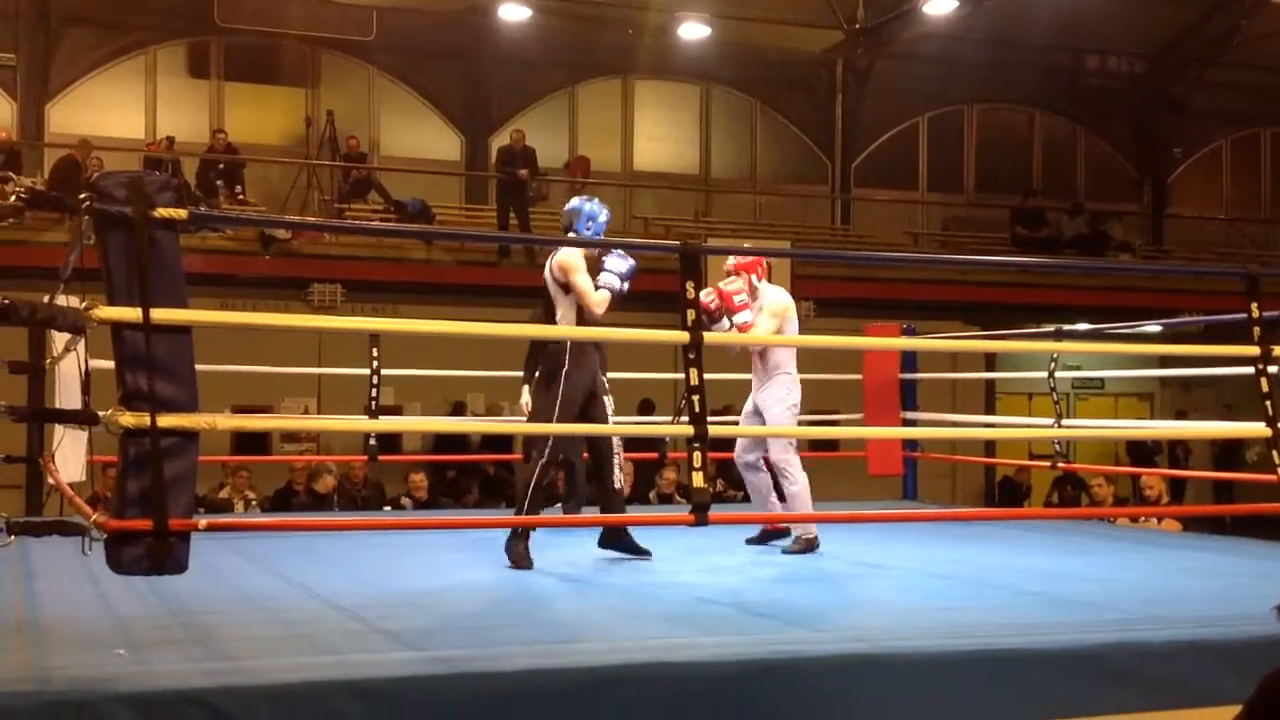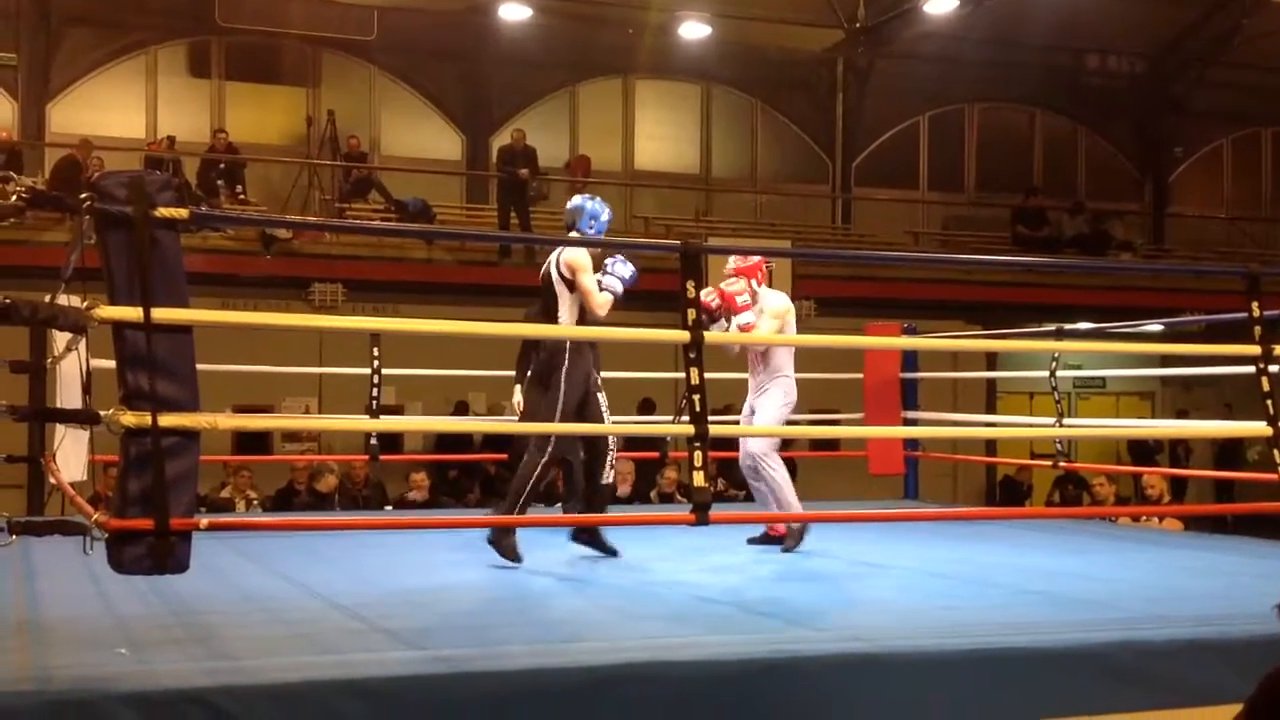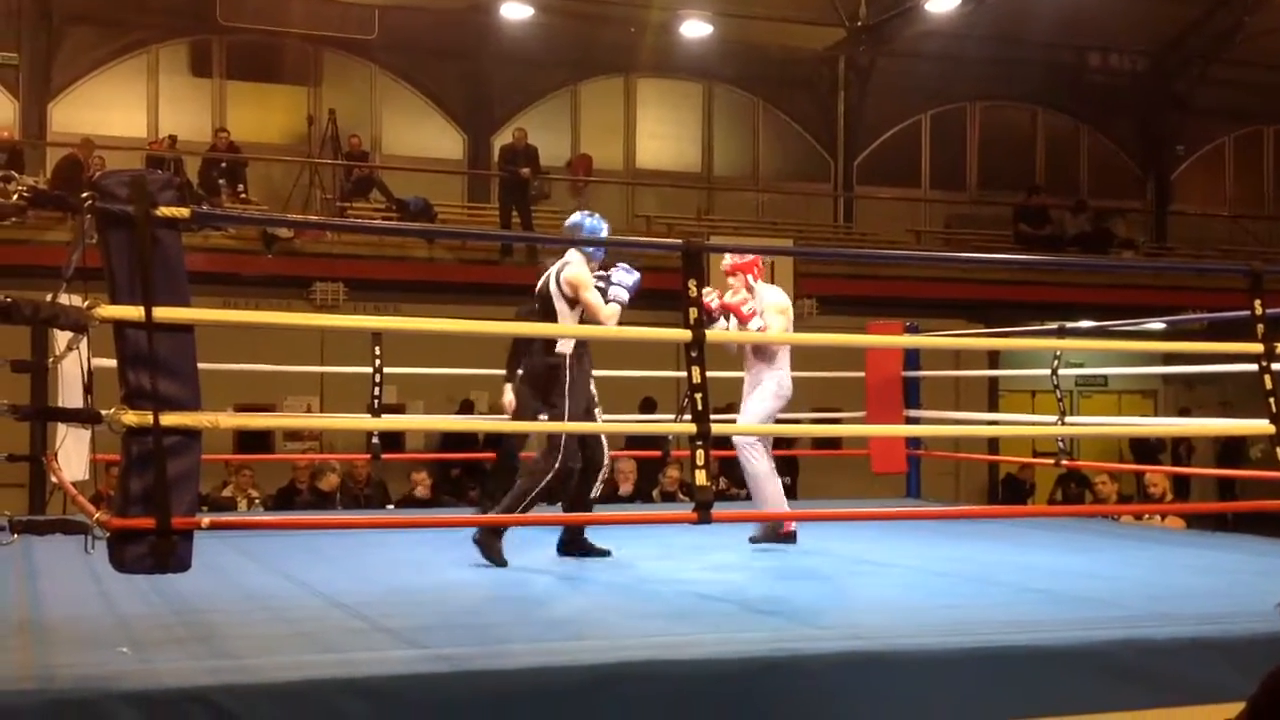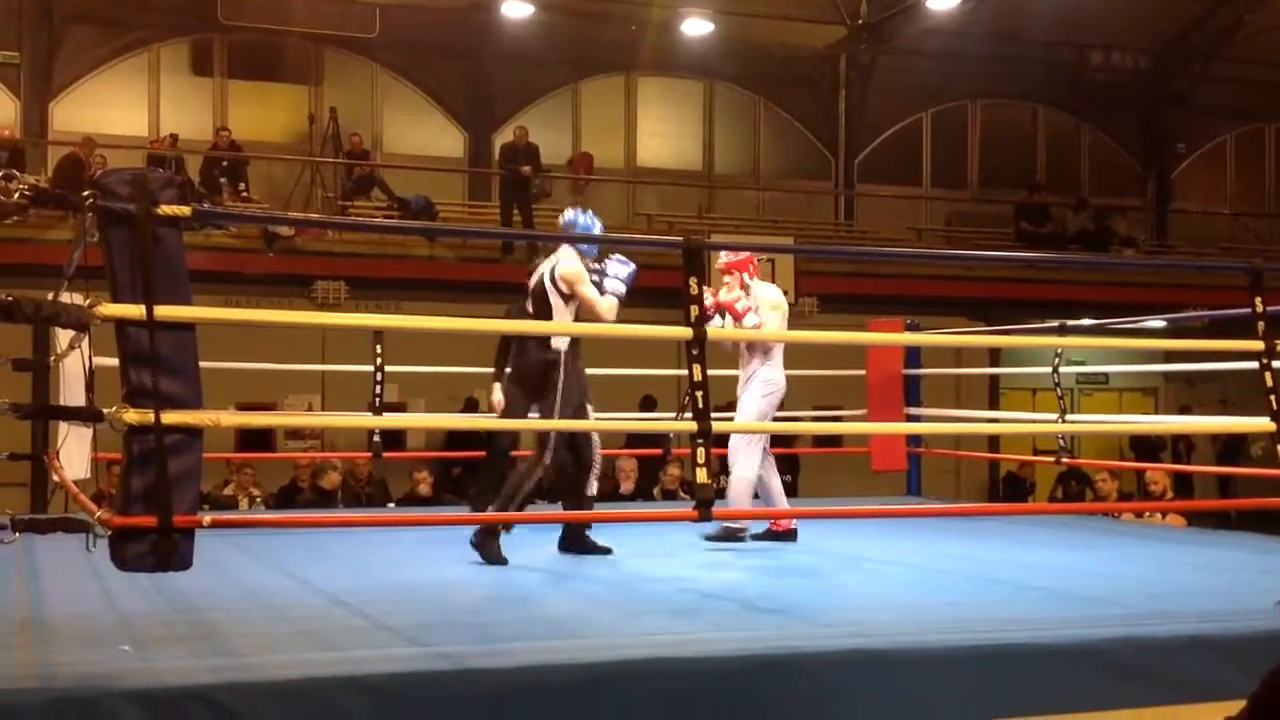
dt=0.1s
person 1, frame 1
left shoulder: (572, 260)
right shoulder: (568, 258)
right elbow: (596, 307)
left wrist: (612, 280)
right wrist: (613, 277)
left hip: (586, 362)
right hip: (567, 362)
left knee: (607, 446)
right knee: (549, 448)
left ankle: (614, 531)
right ankle: (519, 536)
person 1, frame 2
left shoulder: (559, 258)
right shoulder: (577, 256)
right elbow: (598, 309)
left wrist: (602, 278)
right wrist: (616, 280)
left hip: (577, 359)
right hip: (565, 359)
left knee: (602, 444)
right knee: (550, 444)
left ankle: (588, 527)
right ankle: (504, 527)
person 1, frame 3
left shoulder: (554, 274)
right shoulder: (577, 272)
right elbow: (607, 321)
left wrist: (601, 289)
right wrist: (621, 290)
left hip: (570, 371)
right hip: (562, 372)
left knee: (594, 455)
right knee: (557, 460)
left ankle: (573, 537)
right ankle: (491, 530)
person 1, frame 4
left shoulder: (546, 269)
right shoulder: (571, 267)
right elbow: (604, 314)
left wrist: (596, 283)
right wrist: (617, 282)
left hip: (551, 367)
right hip: (556, 369)
left knee: (585, 450)
right knee: (547, 454)
left ankle: (575, 532)
right ankle: (489, 531)
person 2, frame 1
left shoulder: (776, 298)
right shoulder: (750, 301)
left elbow: (756, 341)
left wrist: (737, 305)
right wrist: (716, 315)
left hip: (780, 386)
right hip: (760, 389)
left knee: (783, 458)
right knee: (745, 457)
left ankle: (806, 533)
right ankle: (775, 523)
person 2, frame 2
left shoulder: (776, 301)
right shoulder: (747, 304)
left elbow: (760, 343)
left wrist: (738, 305)
right wrist: (715, 316)
left hip: (778, 388)
right hip: (757, 391)
left knee: (758, 449)
right knee: (750, 460)
left ankle: (795, 520)
right ankle: (778, 528)
person 2, frame 3
left shoulder: (774, 297)
right shoulder: (746, 301)
left elbow: (773, 343)
left wrist: (745, 313)
right wrist: (715, 316)
left hip: (773, 383)
right hip: (753, 385)
left knee: (744, 438)
right knee: (755, 452)
left ankle: (772, 517)
right ankle: (781, 525)
person 2, frame 4
left shoulder: (768, 294)
right shoulder: (743, 300)
left elbow: (768, 339)
left wrist: (739, 311)
right wrist: (710, 315)
left hip: (767, 380)
right hip: (750, 383)
left knee: (742, 443)
right knee: (758, 454)
left ankle: (735, 523)
right ankle: (782, 523)
person 3, frame 1
right shoulder: (542, 316)
left elbow: (598, 354)
right elbow: (532, 357)
right wrist: (526, 389)
left knee: (573, 449)
left ankle: (573, 506)
person 3, frame 2
right shoulder: (535, 313)
right elbow: (525, 353)
right wrist: (517, 387)
right hip: (538, 385)
left knee: (570, 447)
right knee: (521, 444)
person 3, frame 3
right shoulder: (527, 312)
right elbow: (515, 352)
right wrist: (508, 386)
right hip: (531, 383)
right knee: (512, 442)
right ankle: (490, 499)
person 3, frame 4
right shoulder: (515, 312)
right elbow: (503, 350)
right wrist: (496, 386)
right hip: (520, 382)
right knee: (502, 441)
right ankle: (481, 502)
